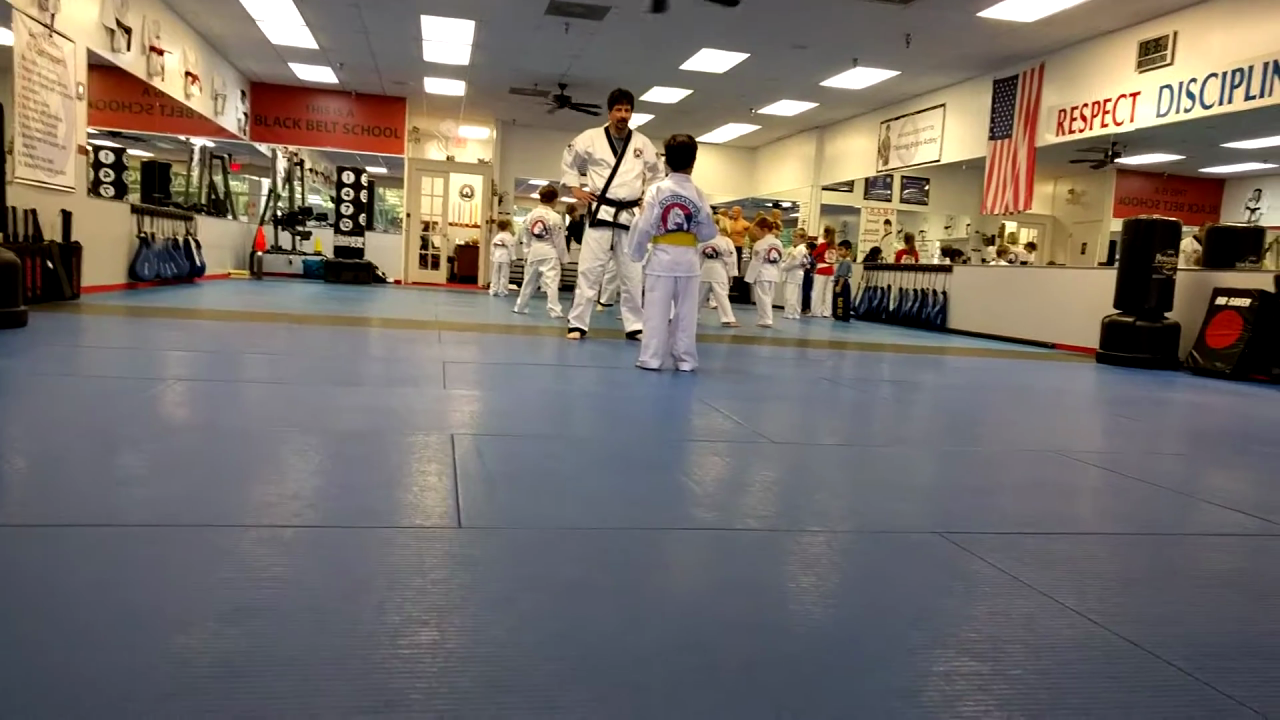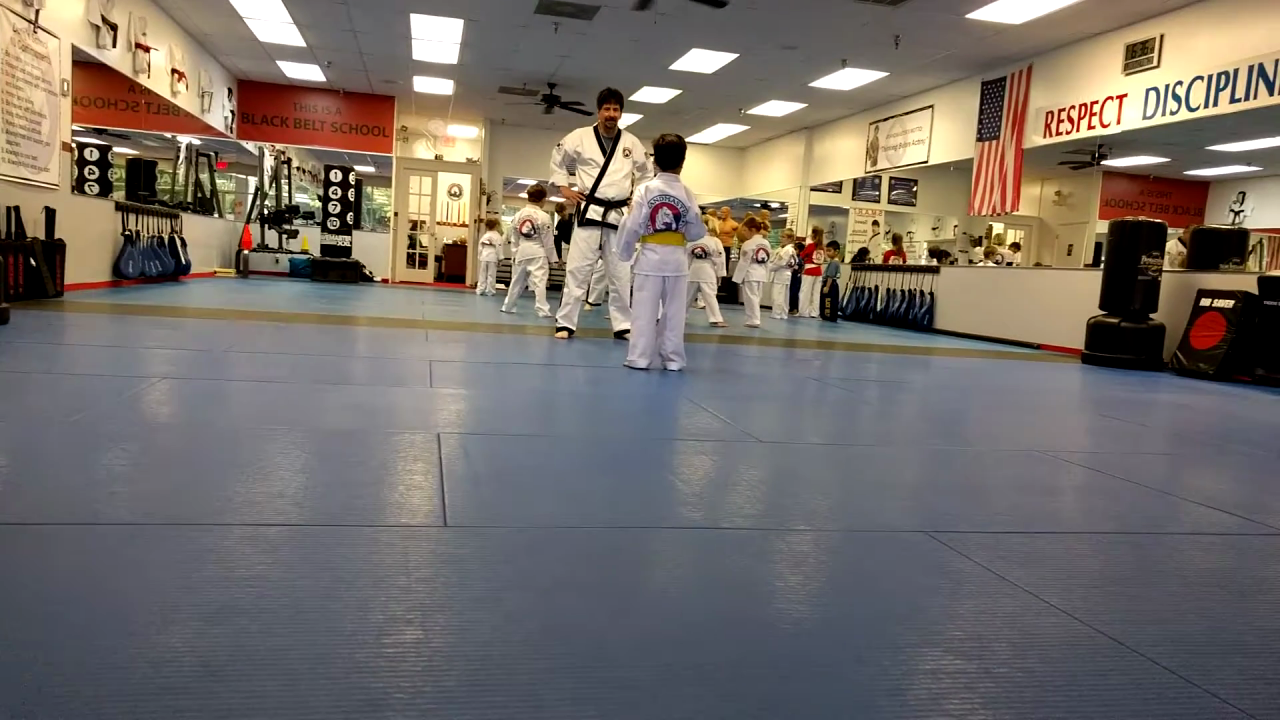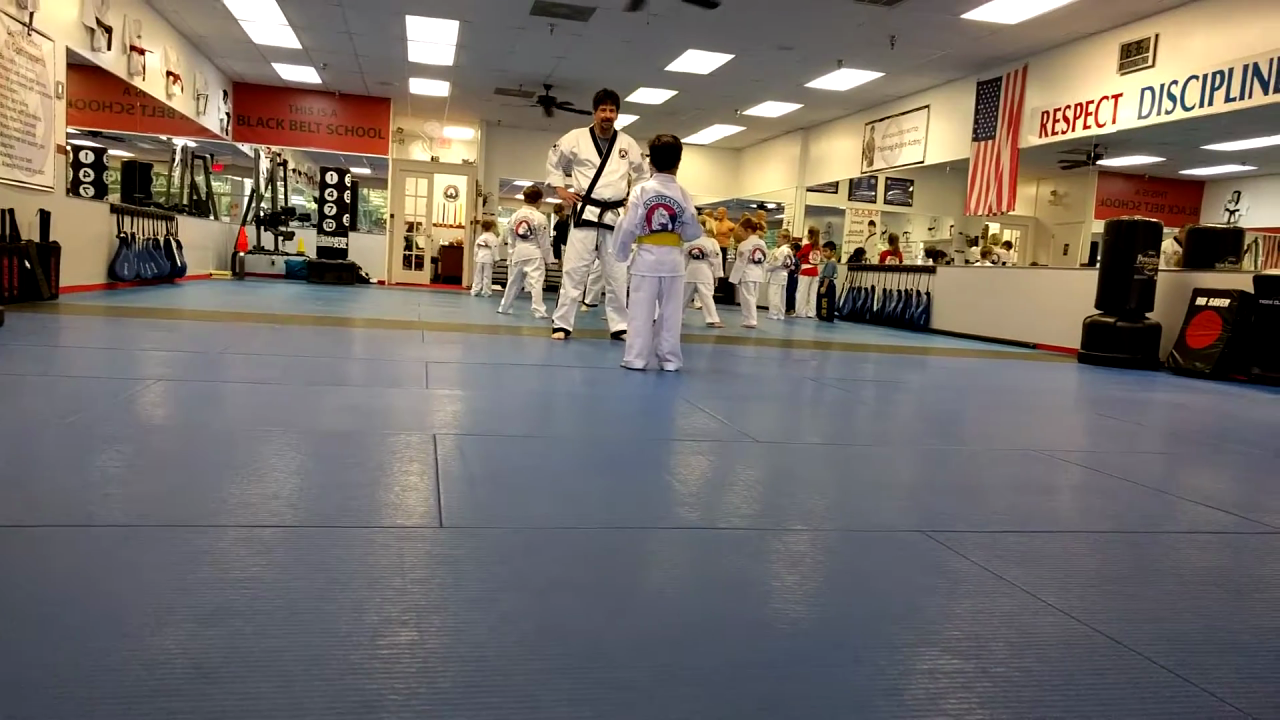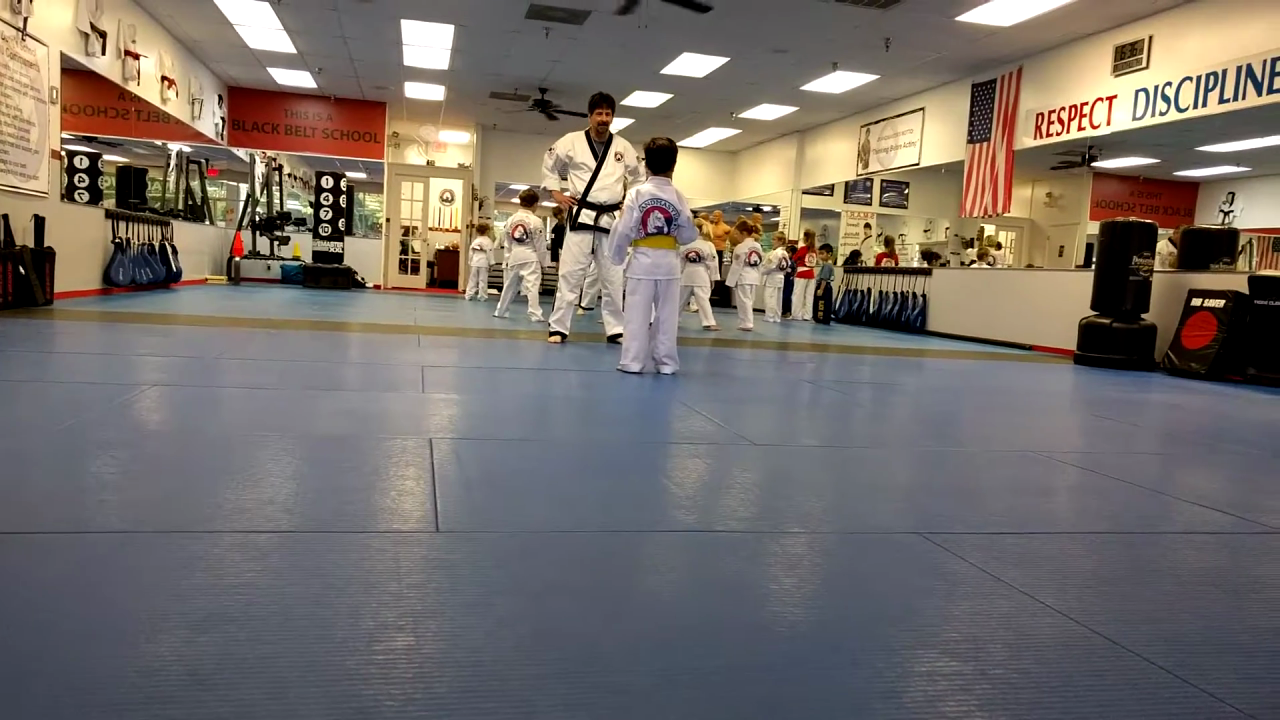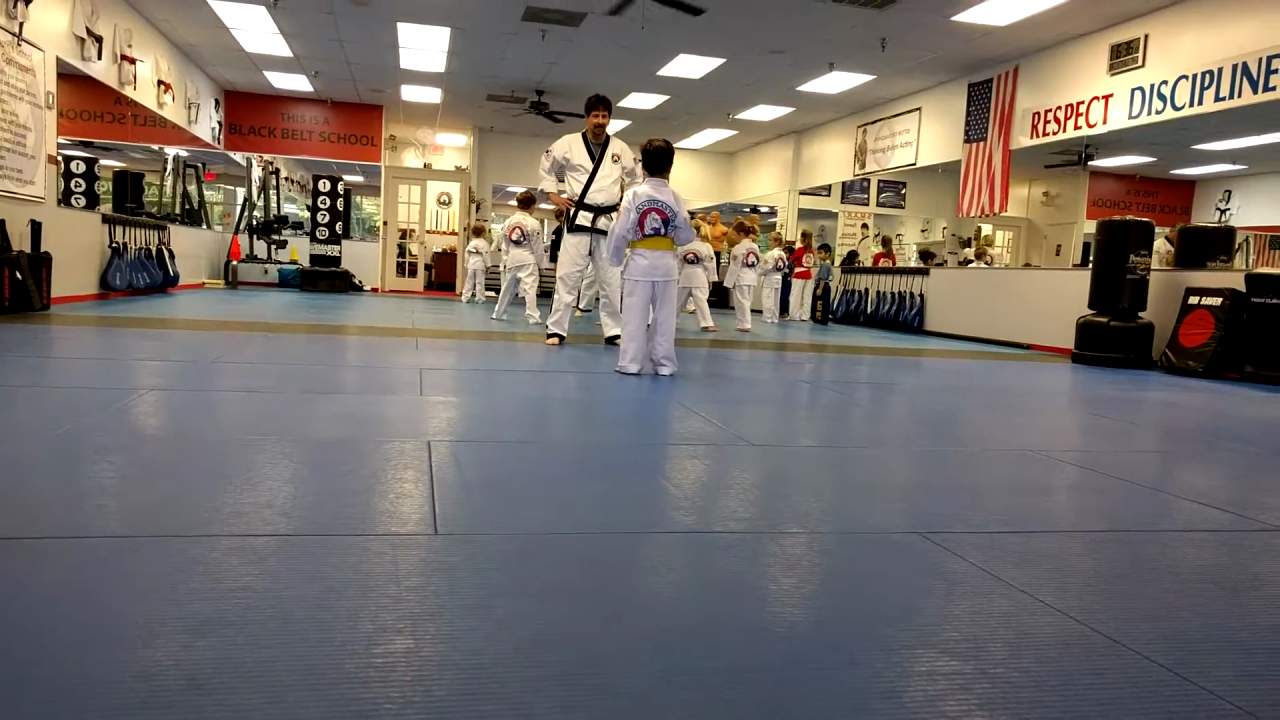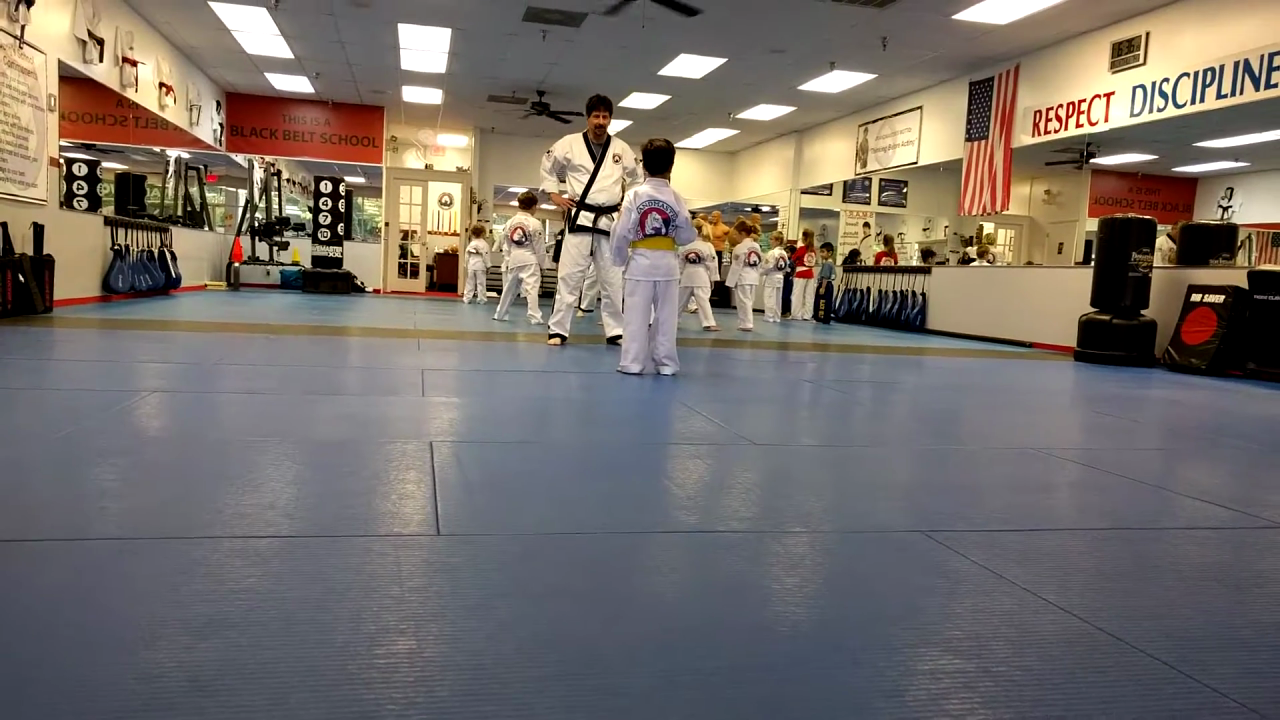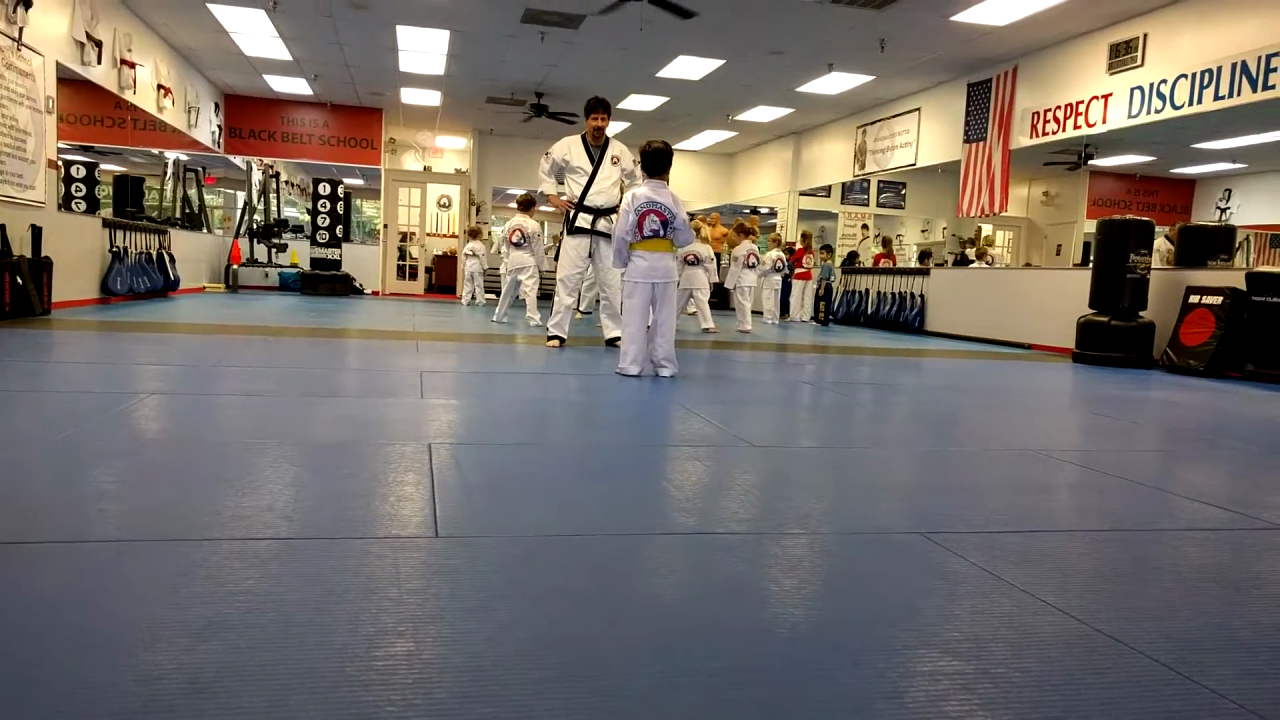
dt=0.1s
person 1, frame 1
left shoulder: (643, 143)
right shoulder: (591, 138)
left elbow: (657, 173)
right elbow: (569, 161)
right wrist: (576, 188)
left hip: (631, 215)
right hip: (601, 213)
left knee: (632, 275)
right knee: (590, 270)
left ankle: (634, 326)
right ankle: (577, 324)
person 1, frame 2
left shoulder: (632, 143)
right shoulder: (580, 137)
left elbow: (646, 173)
right elbow: (558, 160)
right wrist: (564, 188)
left hip: (619, 215)
right hip: (590, 212)
left knee: (620, 274)
right knee: (577, 270)
left ankle: (622, 325)
right ankle: (565, 323)
person 1, frame 3
left shoulder: (628, 144)
right shoulder: (576, 138)
left elbow: (642, 174)
right elbow: (554, 162)
right wrist: (560, 189)
left hip: (616, 216)
right hip: (586, 213)
left knee: (617, 275)
right knee: (574, 270)
left ankle: (619, 326)
right ankle: (562, 324)
person 1, frame 4
left shoulder: (623, 147)
right shoulder: (572, 142)
left elbow: (638, 177)
right elbow: (549, 165)
right wrist: (556, 192)
left hip: (612, 219)
right hip: (582, 216)
left knee: (613, 278)
right knee: (570, 274)
left ankle: (615, 329)
right ankle: (558, 328)
person 1, frame 5
left shoulder: (620, 148)
right shoulder: (568, 143)
left elbow: (635, 178)
right elbow: (547, 167)
right wrist: (554, 194)
left hip: (609, 220)
right hip: (579, 218)
left knee: (611, 280)
right knee: (568, 275)
left ankle: (613, 331)
right ankle: (556, 329)
person 1, frame 6
left shoulder: (621, 149)
right shoulder: (569, 144)
left elbow: (636, 178)
right elbow: (548, 168)
right wrist: (555, 194)
left hip: (610, 220)
right hip: (580, 218)
left knee: (613, 280)
right knee: (569, 276)
left ankle: (615, 331)
right ankle: (558, 330)
person 1, frame 7
left shoulder: (620, 150)
right shoulder: (568, 146)
left elbow: (635, 180)
right elbow: (546, 169)
right wrist: (553, 196)
left hip: (609, 222)
right hip: (579, 220)
left knee: (612, 282)
right knee: (568, 278)
left ankle: (614, 333)
right ankle: (557, 332)
person 2, frame 1
left shoulder: (657, 190)
right shoulder: (698, 194)
left elbow: (644, 227)
right elbow: (709, 232)
left wrist: (636, 254)
left hip: (662, 258)
right hip: (688, 259)
left knee: (657, 311)
right knee: (686, 312)
left ankle: (651, 357)
right ankle: (685, 359)
person 2, frame 2
left shoulder: (645, 189)
right shoulder: (686, 194)
left elbow: (632, 226)
right elbow: (697, 232)
left wrist: (624, 253)
left hip: (650, 257)
right hip: (676, 259)
left knee: (645, 310)
right knee: (674, 312)
left ankle: (640, 357)
right ankle: (673, 358)
person 2, frame 3
left shoulder: (641, 190)
right shoulder: (682, 194)
left elbow: (628, 227)
right elbow: (693, 232)
left wrist: (620, 254)
left hip: (646, 258)
right hip: (673, 260)
left knee: (642, 311)
right knee: (670, 313)
left ankle: (636, 357)
right ankle: (669, 359)
person 2, frame 4
left shoulder: (636, 193)
right shoulder: (678, 197)
left elbow: (624, 231)
right elbow: (689, 235)
left wrist: (616, 257)
left hip: (642, 261)
right hip: (669, 263)
left knee: (638, 314)
right knee: (666, 315)
left ankle: (633, 360)
right ankle: (666, 362)
person 2, frame 5
left shoulder: (633, 195)
right shoulder: (675, 198)
left elbow: (621, 233)
right elbow: (686, 236)
left wrist: (615, 259)
left hip: (639, 262)
right hip: (666, 264)
left knee: (635, 316)
right knee: (664, 317)
left ankle: (631, 362)
right ankle: (664, 363)
person 2, frame 6
left shoulder: (634, 195)
right shoulder: (676, 198)
left elbow: (622, 233)
right elbow: (687, 236)
left wrist: (619, 259)
left hip: (641, 262)
right hip: (667, 264)
left knee: (637, 315)
right knee: (666, 316)
left ankle: (632, 362)
right ankle: (666, 363)
person 2, frame 7
left shoulder: (632, 197)
right shoulder: (674, 200)
left elbow: (621, 235)
right elbow: (685, 238)
left wrist: (619, 262)
left hip: (639, 264)
right hip: (666, 265)
left knee: (635, 317)
right knee: (664, 319)
left ankle: (631, 364)
right ankle: (664, 364)
